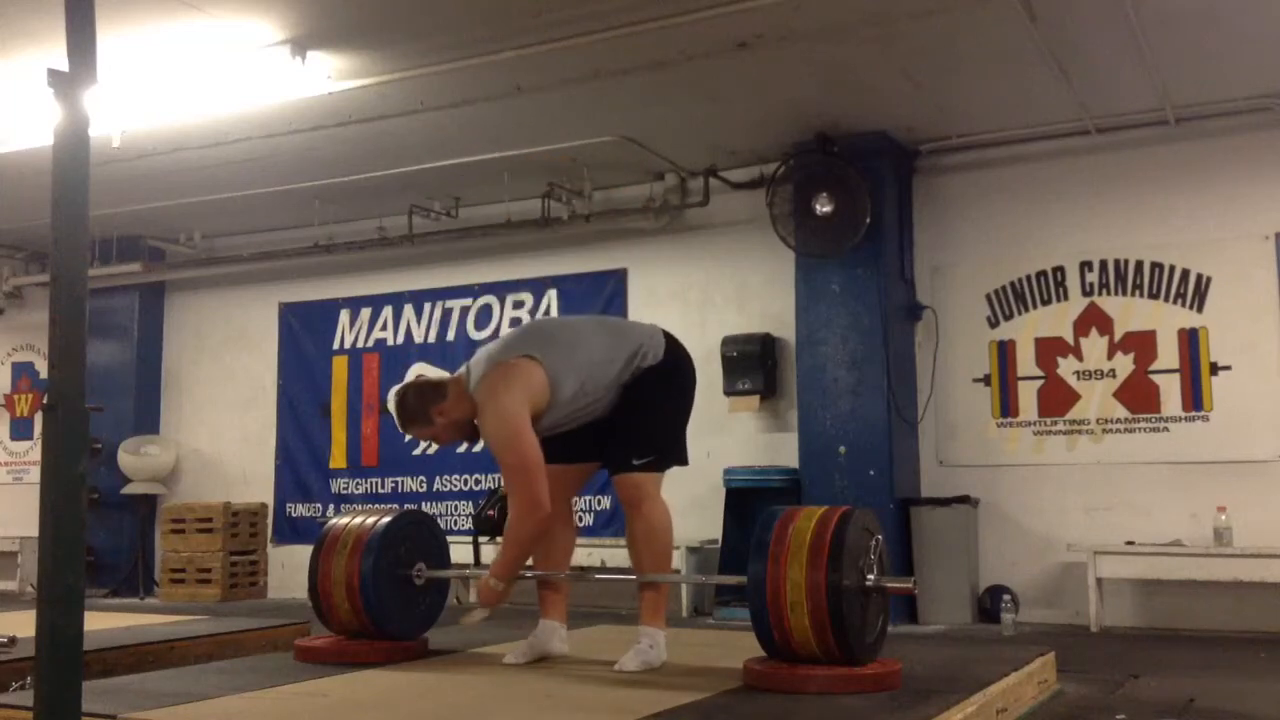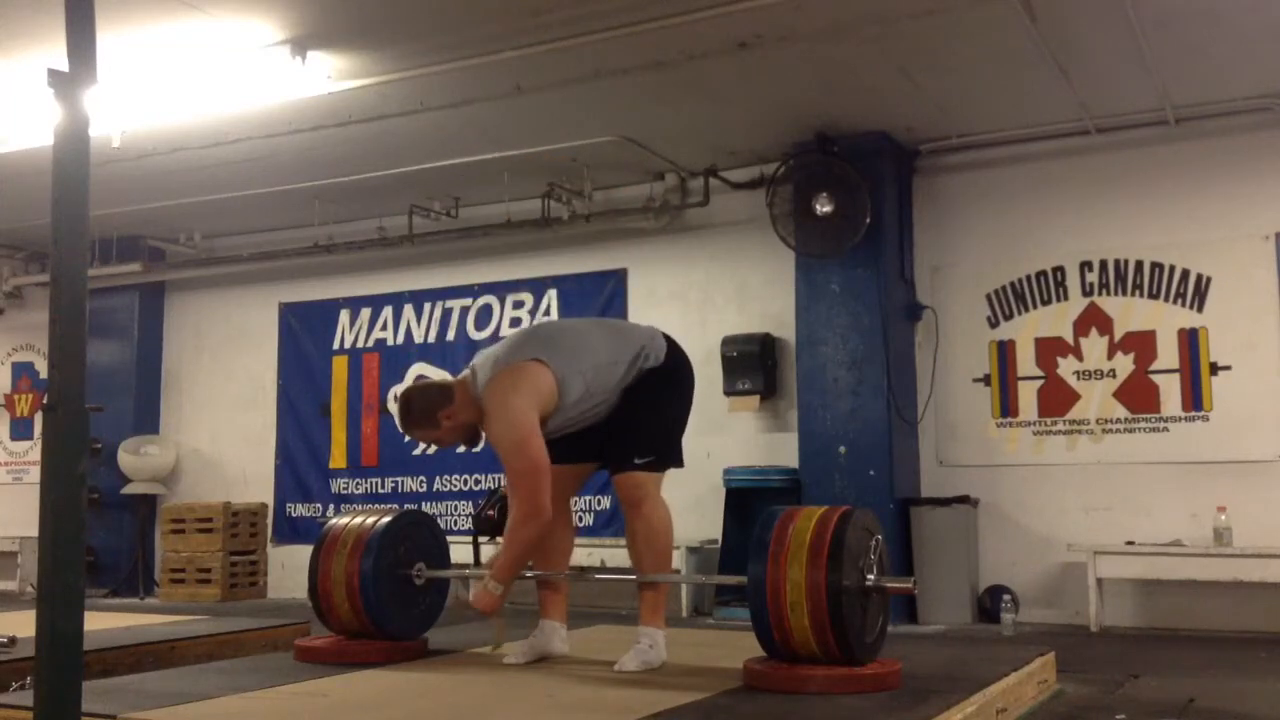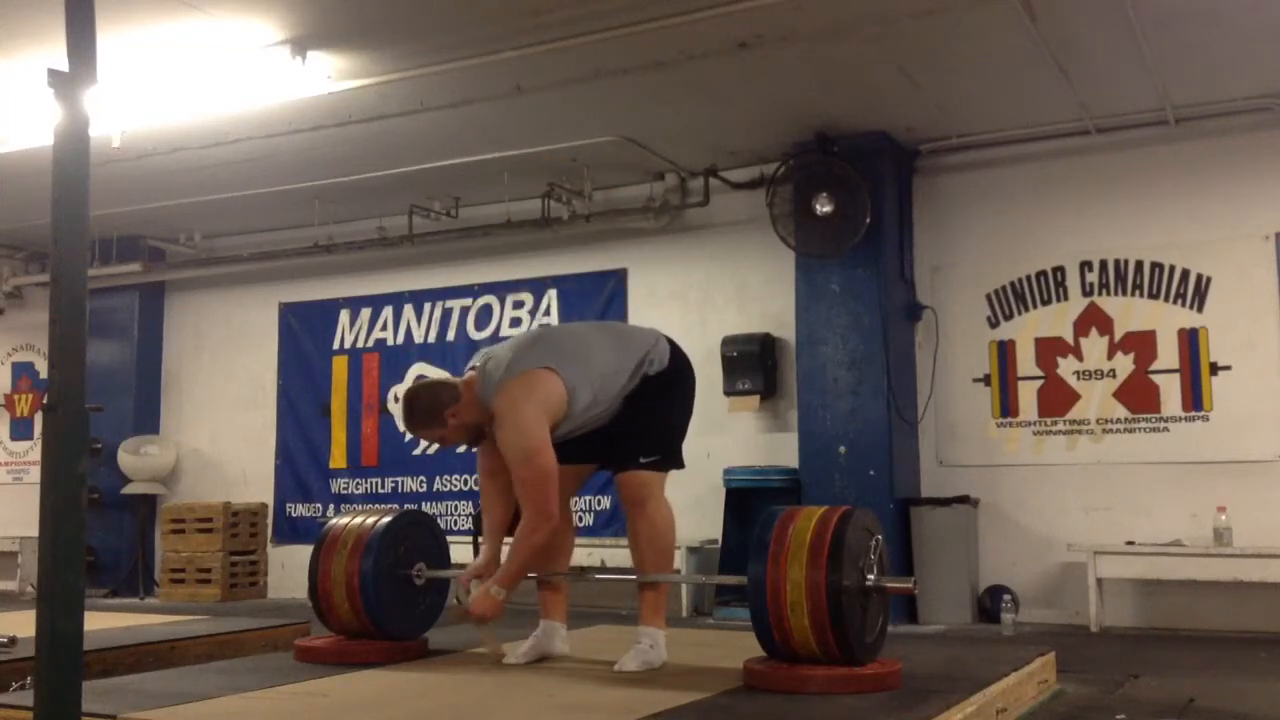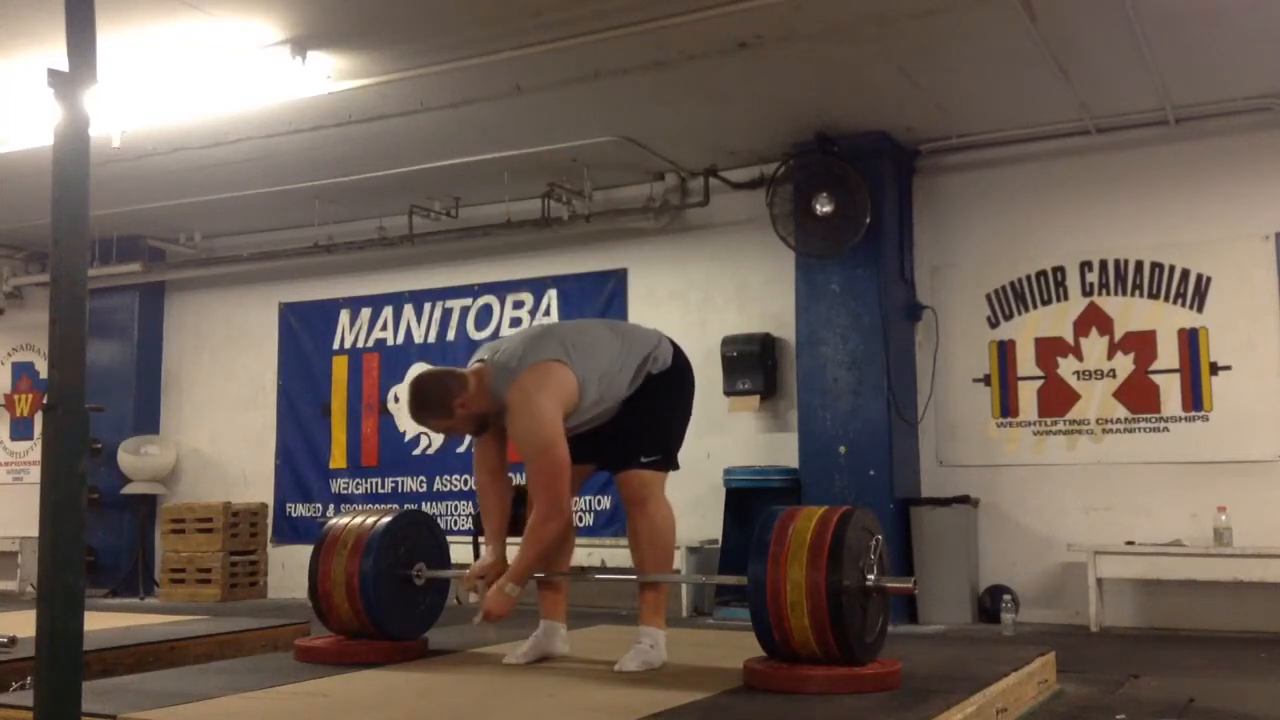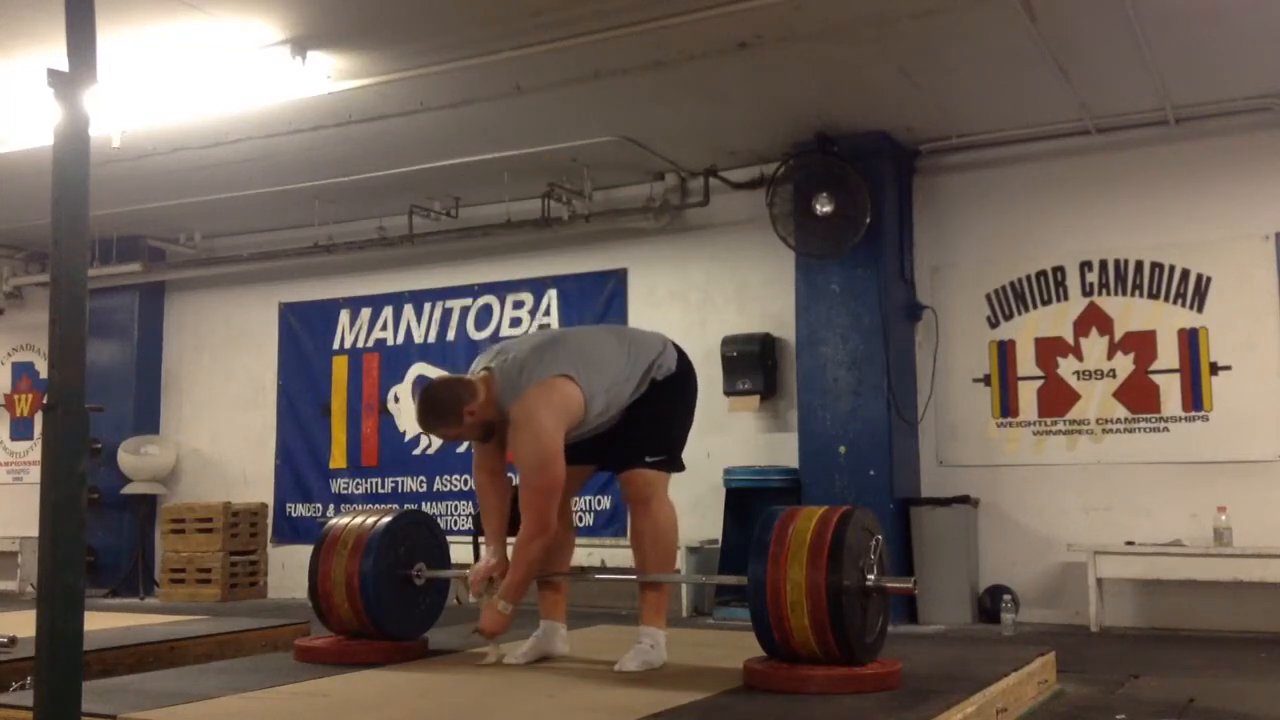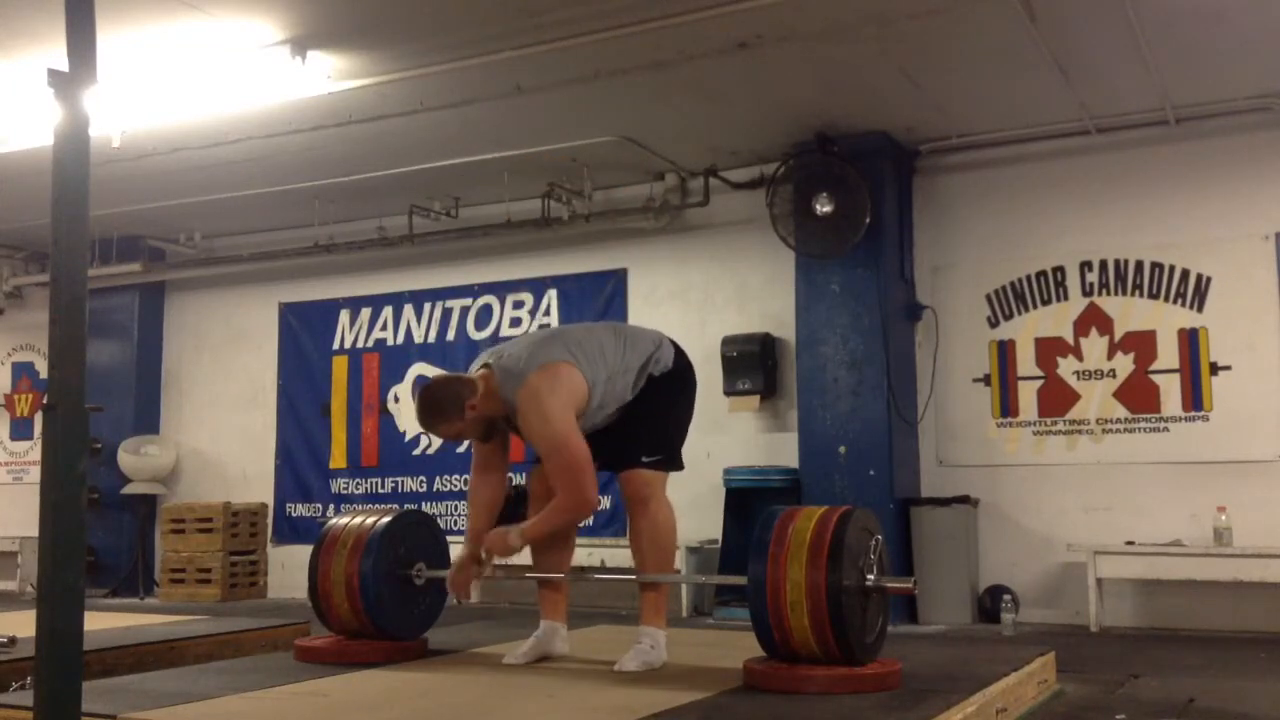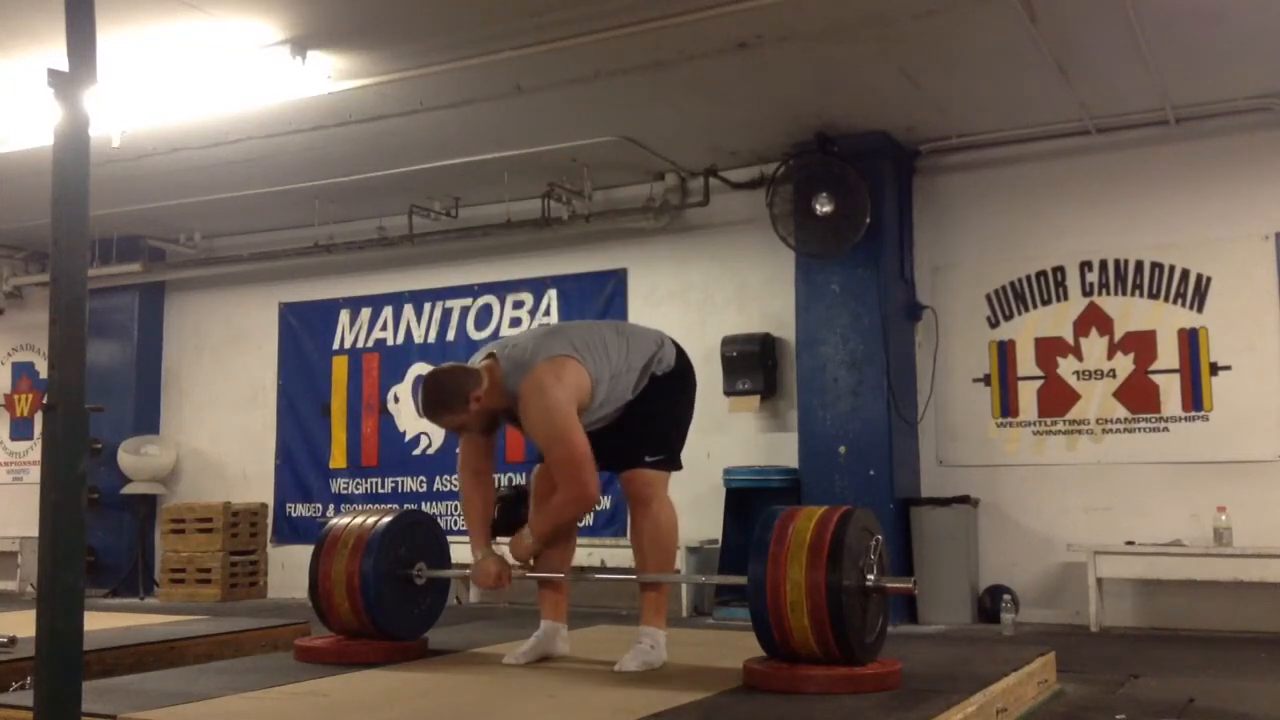
dt=0.3s
person 1, frame 1
left shoulder: (496, 403)
right shoulder: (478, 382)
left elbow: (534, 508)
right elbow: (530, 495)
left wrist: (497, 579)
right wrist: (509, 564)
left hip: (654, 370)
right hip: (602, 389)
left knee: (636, 489)
right knee: (550, 490)
left ankle: (652, 635)
right ankle: (551, 629)
person 1, frame 2
left shoulder: (505, 405)
right shoulder: (476, 382)
left elbow: (533, 511)
left wrist: (496, 584)
right wrist: (512, 550)
left hip: (653, 371)
right hip: (600, 388)
left knee: (635, 490)
right knee: (548, 490)
left ankle: (651, 635)
right ankle: (551, 629)
person 1, frame 3
left shoulder: (516, 411)
right shoulder: (476, 384)
left elbow: (542, 517)
right elbow: (494, 476)
left wrist: (497, 589)
right wrist: (489, 552)
left hip: (655, 375)
right hip: (603, 386)
left knee: (638, 490)
right knee: (546, 493)
left ankle: (652, 635)
right ankle: (551, 630)
person 1, frame 4
left shoulder: (528, 400)
right shoulder: (477, 378)
left elbow: (550, 511)
right elbow: (490, 473)
left wrist: (509, 586)
right wrist: (494, 550)
left hip: (656, 375)
right hip: (601, 390)
left knee: (639, 488)
right knee: (546, 490)
left ankle: (652, 635)
right ankle: (552, 630)
person 1, frame 5
left shoulder: (533, 414)
right shoulder: (480, 384)
left elbow: (538, 527)
right elbow: (488, 473)
left wrist: (503, 604)
right wrist: (494, 551)
left hip: (659, 378)
right hip: (606, 385)
left knee: (643, 488)
right knee: (549, 496)
left ankle: (652, 635)
right ankle: (552, 630)
person 1, frame 6
left shoulder: (538, 403)
right shoulder: (477, 387)
left elbow: (582, 499)
right elbow: (487, 472)
left wrist: (516, 537)
right wrist: (471, 550)
left hip: (657, 376)
right hip: (606, 390)
left knee: (641, 487)
right knee: (543, 489)
left ankle: (653, 636)
right ankle: (552, 630)
person 1, frame 7
left shoulder: (542, 397)
right shoulder: (476, 381)
left elbow: (583, 492)
right elbow: (474, 473)
left wrist: (530, 537)
right wrist: (482, 553)
left hip: (658, 376)
right hip: (606, 391)
left knee: (643, 487)
right knee: (543, 488)
left ankle: (653, 635)
right ankle: (552, 630)
